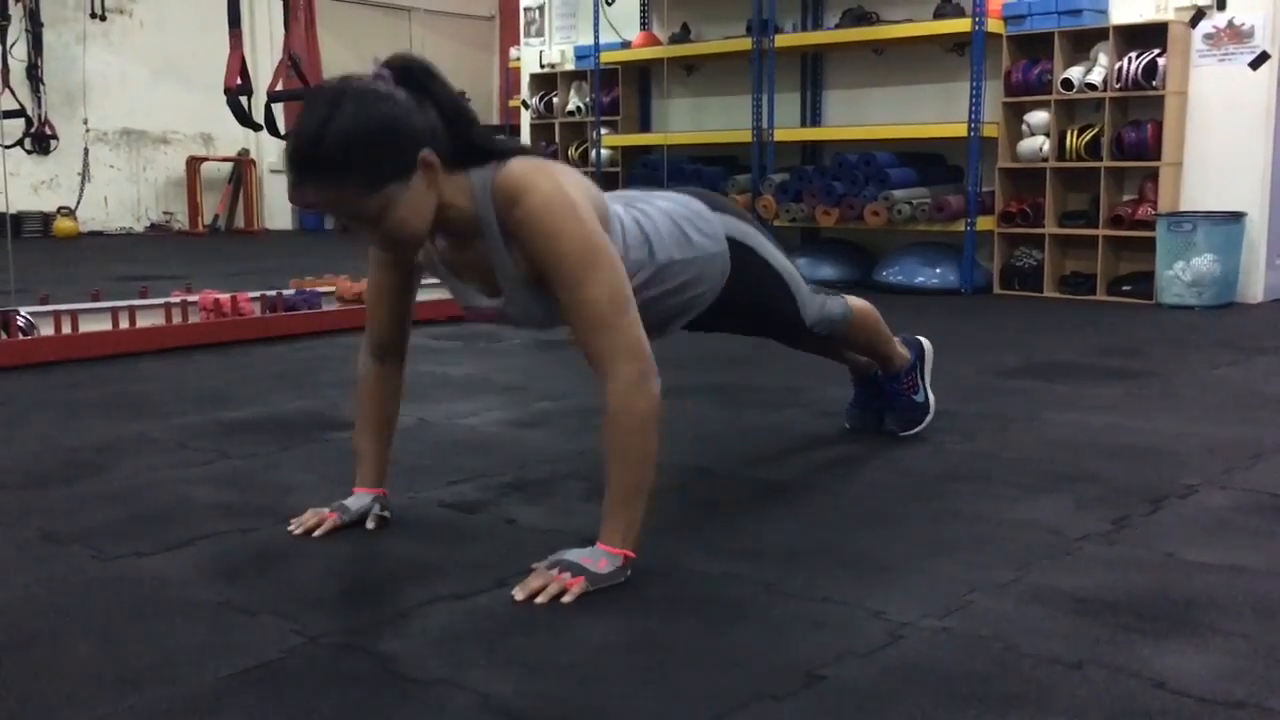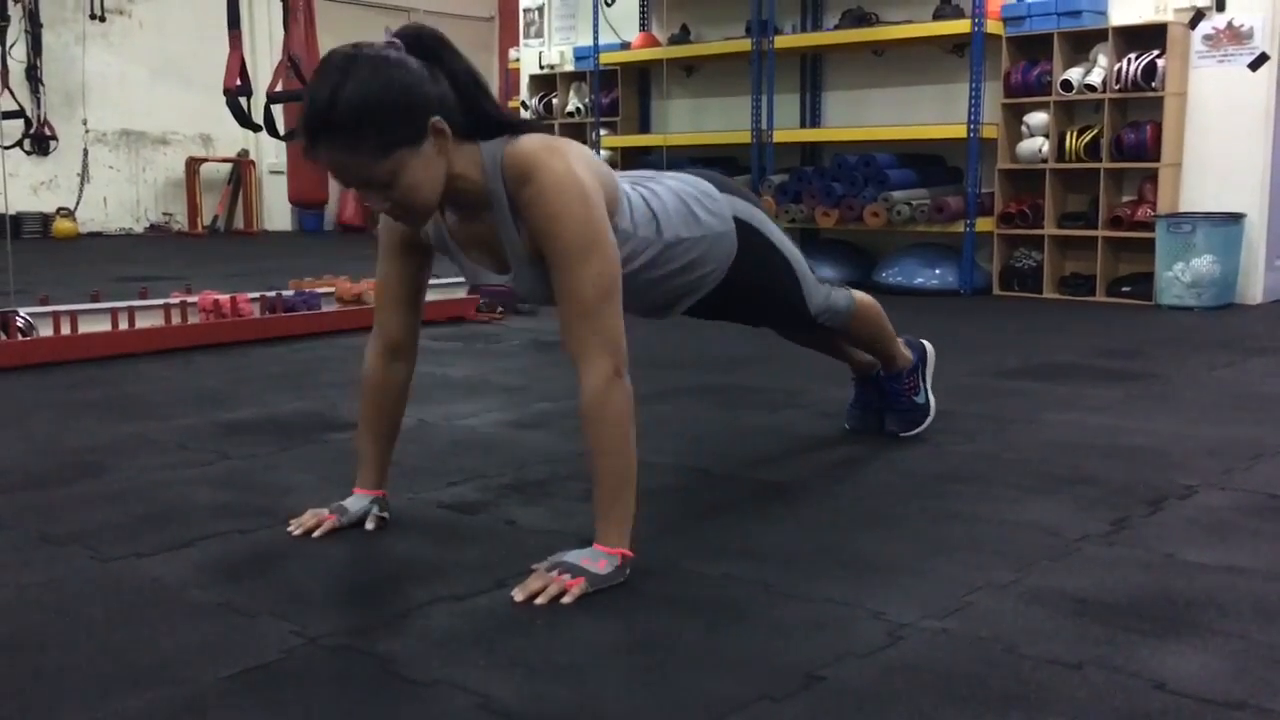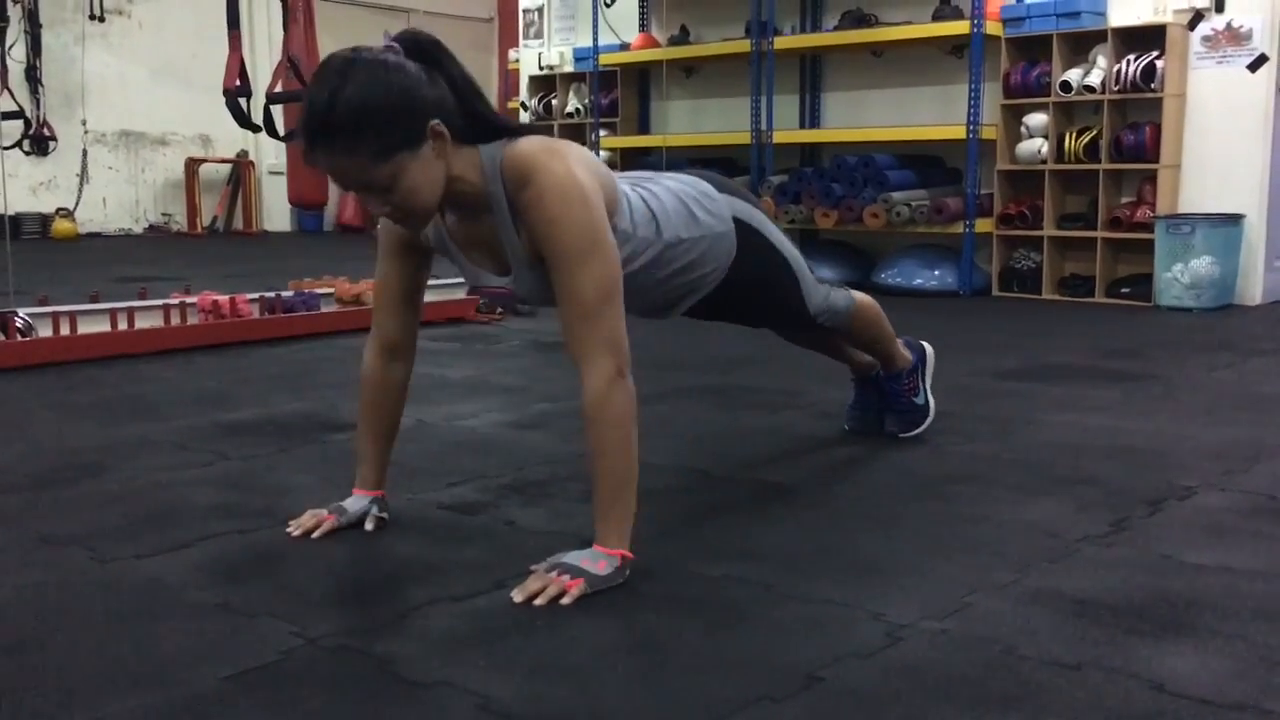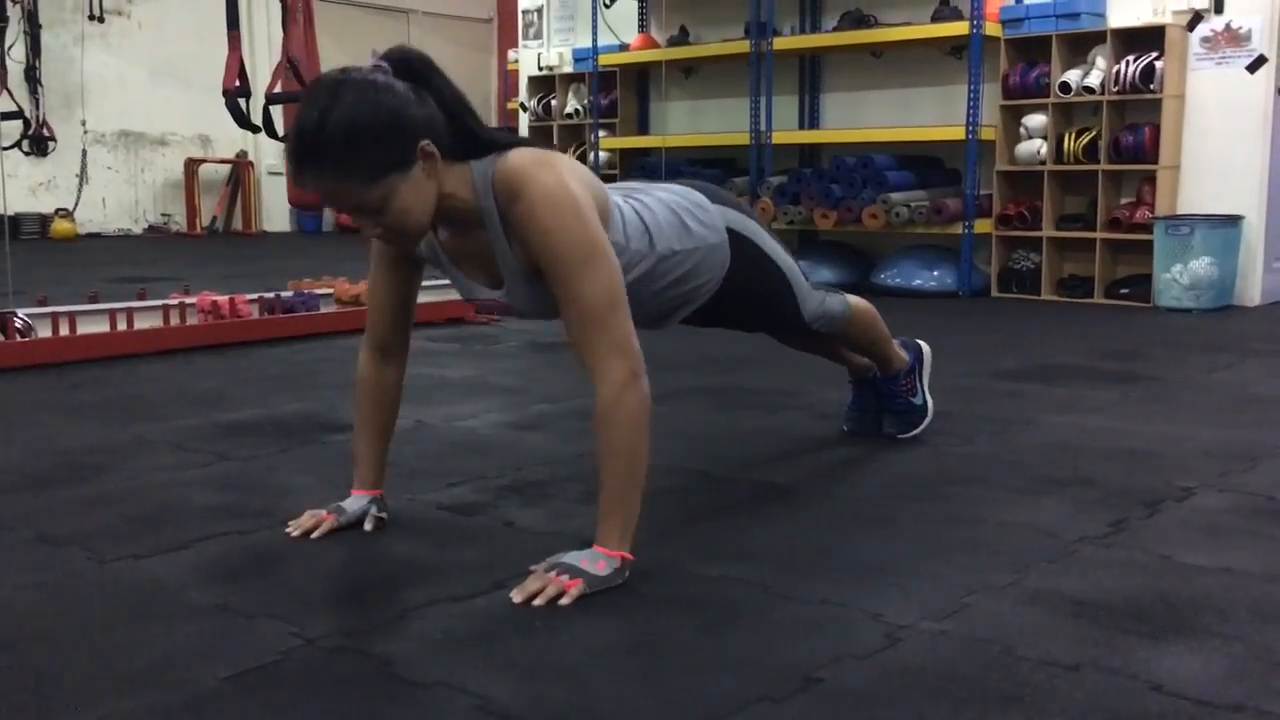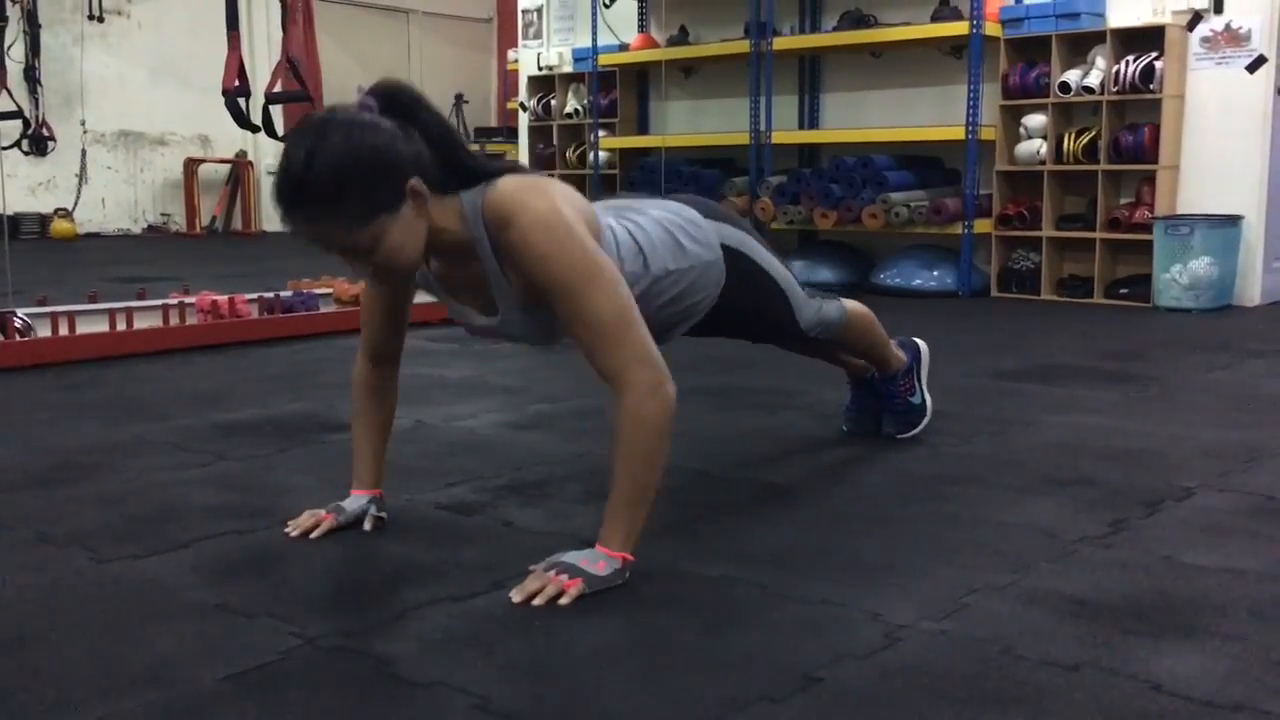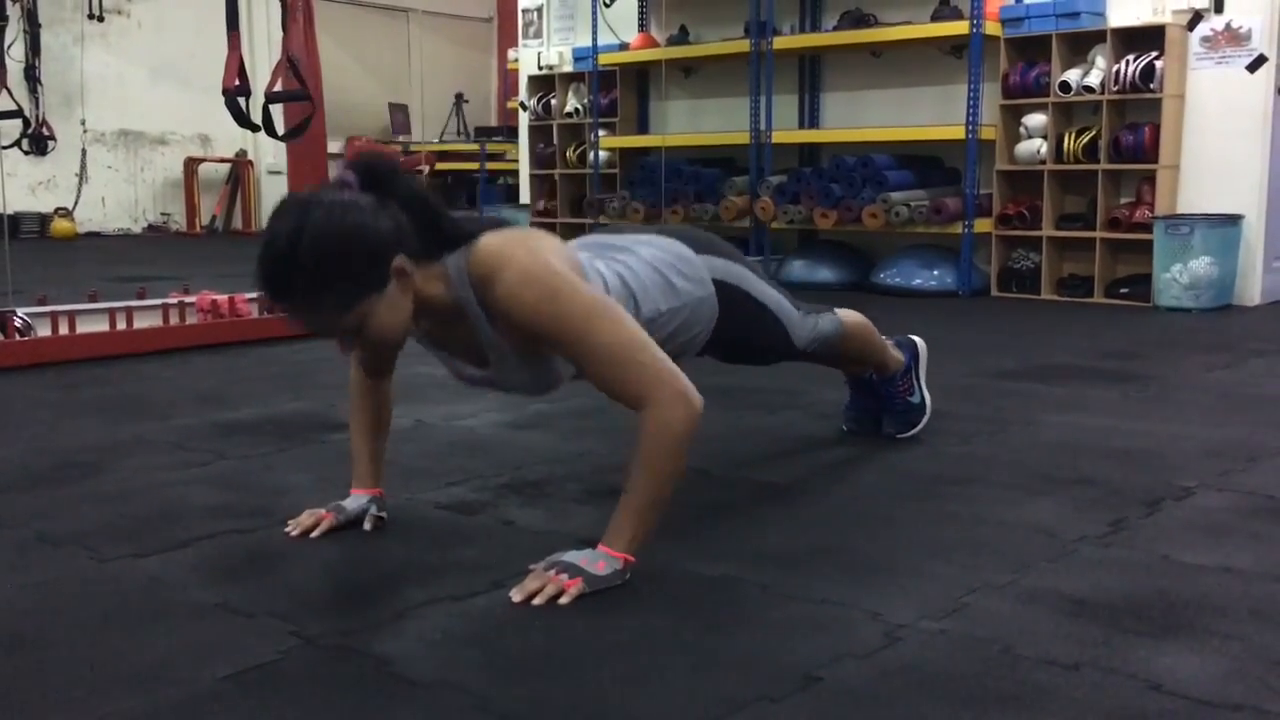
dt=0.1s
person 1, frame 1
left shoulder: (540, 204)
right shoulder: (404, 221)
left elbow: (632, 379)
right elbow: (379, 353)
left wrist: (613, 552)
right wrist: (368, 491)
left hip: (709, 250)
right hip: (650, 269)
left knee: (813, 321)
right knee: (795, 335)
left ankle: (903, 362)
right ankle: (864, 375)
person 1, frame 2
left shoulder: (547, 179)
right shoulder: (416, 202)
left elbow: (604, 370)
right elbow: (390, 349)
left wrist: (610, 552)
right wrist: (367, 491)
left hip: (715, 231)
right hip: (654, 257)
left knee: (817, 311)
right knee: (796, 329)
left ankle: (905, 363)
right ankle: (869, 376)
person 1, frame 3
left shoulder: (547, 180)
right shoulder: (415, 198)
left elbow: (605, 370)
right elbow: (389, 349)
left wrist: (610, 551)
right wrist: (367, 492)
left hip: (716, 234)
right hip: (654, 262)
left knee: (816, 310)
right knee: (795, 329)
left ankle: (903, 363)
right ankle: (868, 372)
person 1, frame 4
left shoulder: (540, 192)
right shoulder: (405, 208)
left elbow: (618, 375)
right elbow: (382, 352)
left wrist: (610, 552)
right wrist: (365, 491)
left hip: (709, 244)
right hip: (651, 269)
left knee: (812, 317)
right knee: (795, 333)
left ankle: (900, 363)
right ankle: (864, 375)
person 1, frame 5
left shoulder: (530, 223)
right shoulder: (399, 226)
left elbow: (646, 386)
right elbow: (375, 360)
left wrist: (612, 552)
right wrist: (366, 488)
left hip: (701, 255)
right hip: (630, 240)
left knee: (805, 322)
right knee: (793, 338)
left ankle: (895, 372)
right ankle: (868, 380)
person 1, frame 6
left shoulder: (518, 279)
right shoulder: (387, 276)
left elbow: (676, 403)
right elbow: (370, 374)
left wrist: (613, 554)
right wrist: (364, 489)
left hip: (695, 287)
right hip: (618, 272)
left knee: (806, 335)
right knee: (790, 349)
left ankle: (897, 360)
right ankle: (867, 385)
